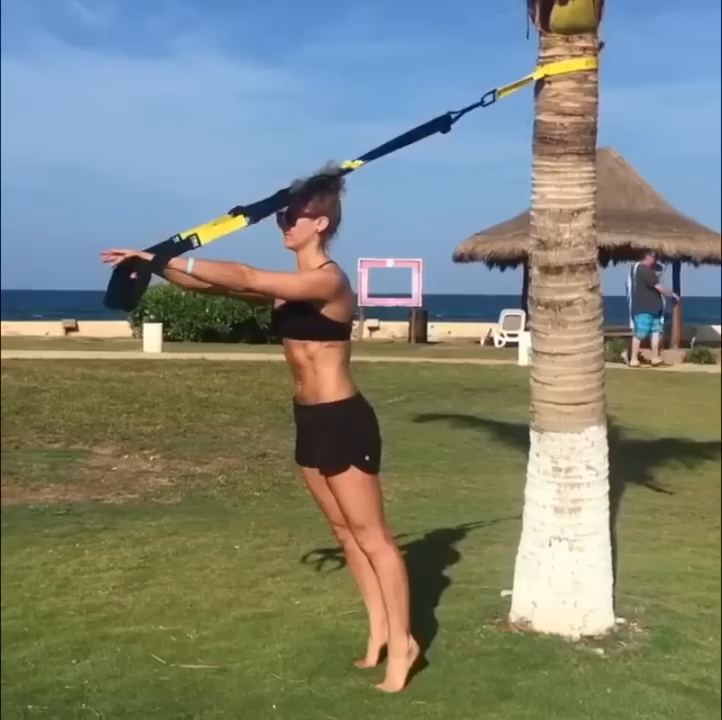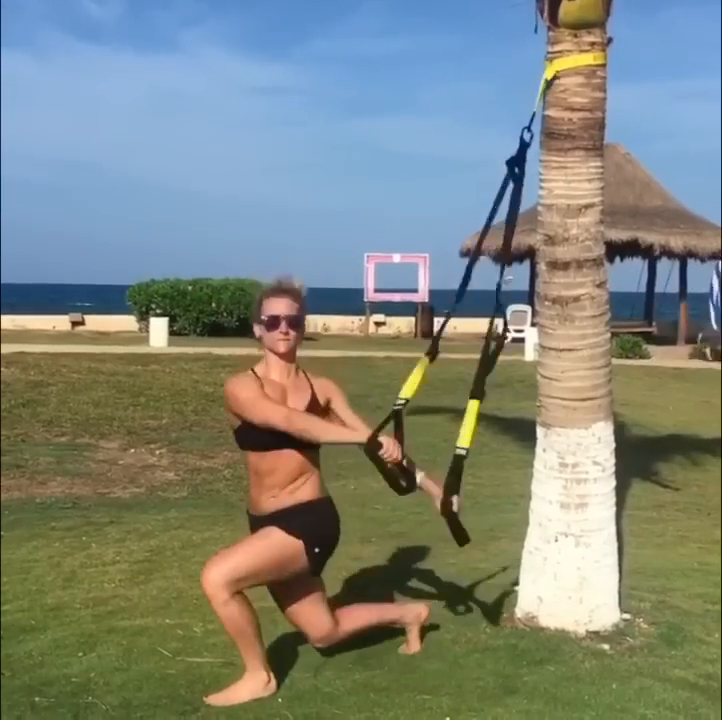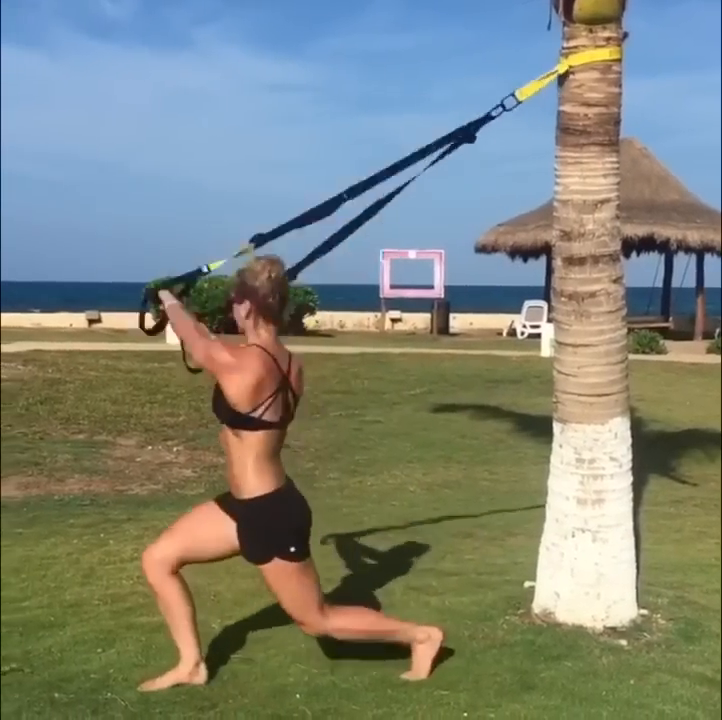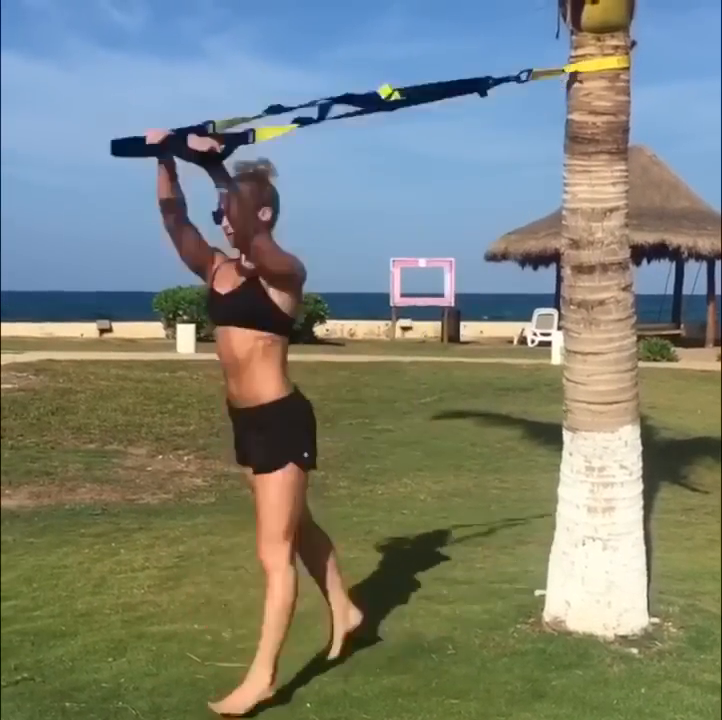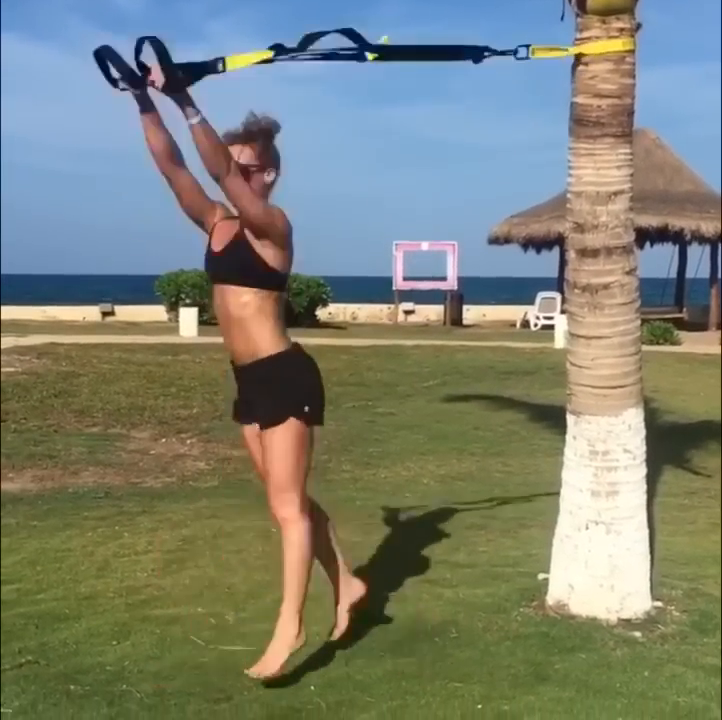
dt=1s
person 1, frame 1
left shoulder: (328, 282)
right shoulder: (287, 285)
left elbow: (245, 278)
right elbow: (217, 285)
left wrist: (164, 256)
right wrist: (154, 263)
left hip: (344, 422)
right hip: (311, 422)
left knee: (371, 537)
right knee: (346, 534)
left ankle: (403, 644)
right ankle: (380, 629)
person 1, frame 2
left shoulder: (323, 389)
right shoulder: (240, 389)
left elbow: (371, 438)
right elbow: (285, 420)
left wrist: (427, 481)
right wrist: (355, 434)
left hip: (310, 520)
right hip: (266, 525)
left knee: (217, 578)
right knee: (323, 632)
left ankle: (258, 676)
right ankle: (410, 613)
person 1, frame 3
left shoulder: (240, 363)
right shoulder: (285, 364)
left elbow: (193, 341)
left wrist: (170, 305)
right wrist: (180, 308)
left hip: (268, 512)
right hip: (252, 501)
left knee: (317, 620)
right knee: (156, 561)
left ankle: (421, 639)
right ankle: (191, 664)
person 1, frame 4
left shoulder: (286, 271)
right shoulder: (217, 271)
left elbow: (264, 248)
right elbow: (180, 231)
left wrist: (218, 170)
right wrist: (166, 172)
left hip: (283, 423)
right hip: (246, 422)
left knee: (274, 550)
right knee: (295, 526)
right ankle: (343, 611)
person 1, frame 5
left shoulder: (272, 225)
right shoulder: (221, 222)
left elbow: (227, 172)
right elbow: (174, 169)
left wrist: (183, 100)
right wrist: (146, 106)
left hip: (284, 377)
right hip: (253, 382)
left knee: (287, 506)
right knee: (288, 499)
left ankle: (289, 629)
right ankle: (344, 581)
